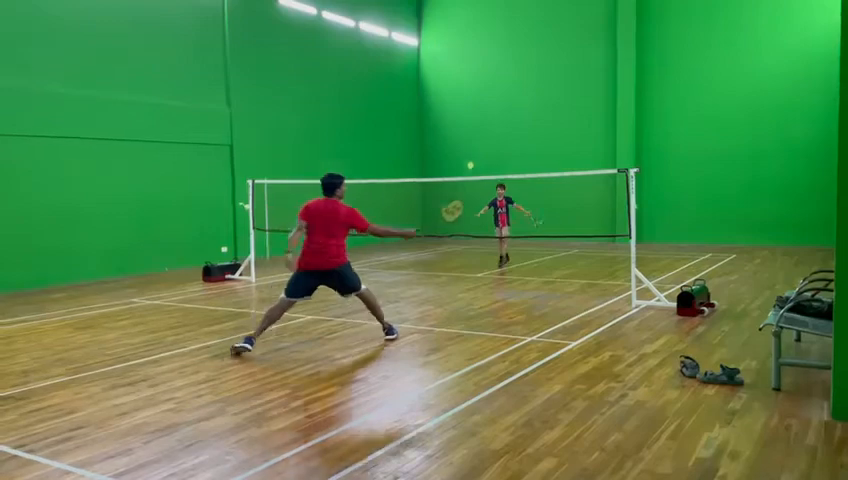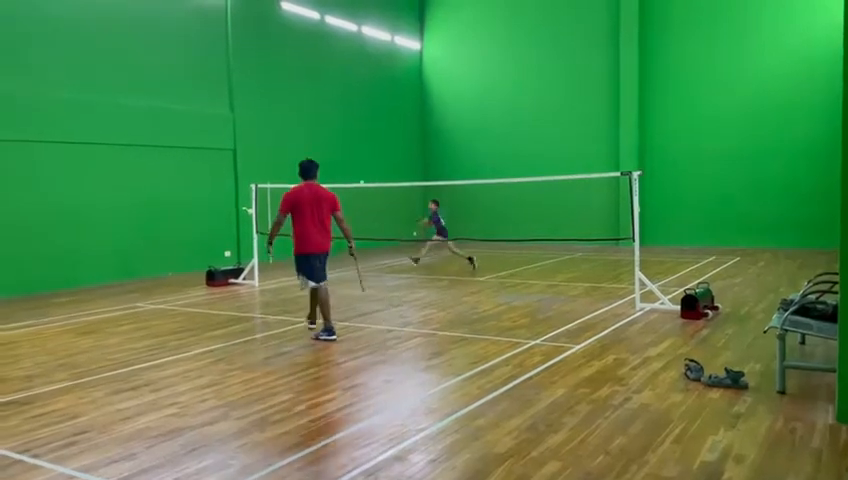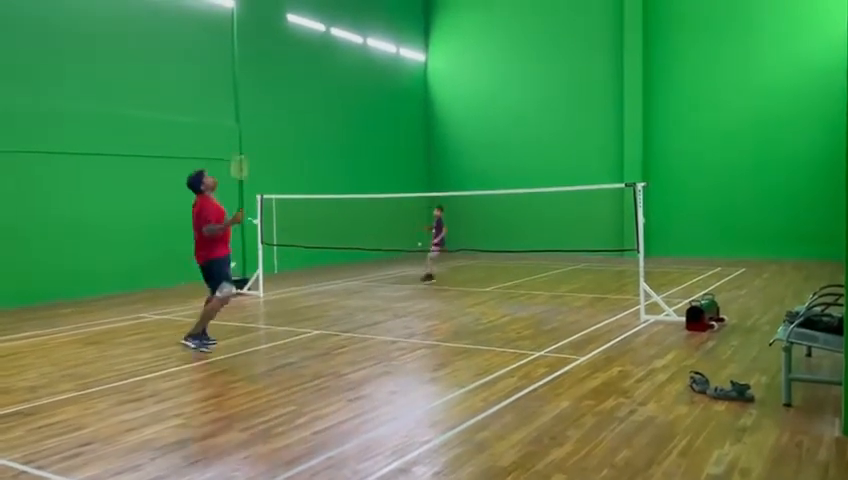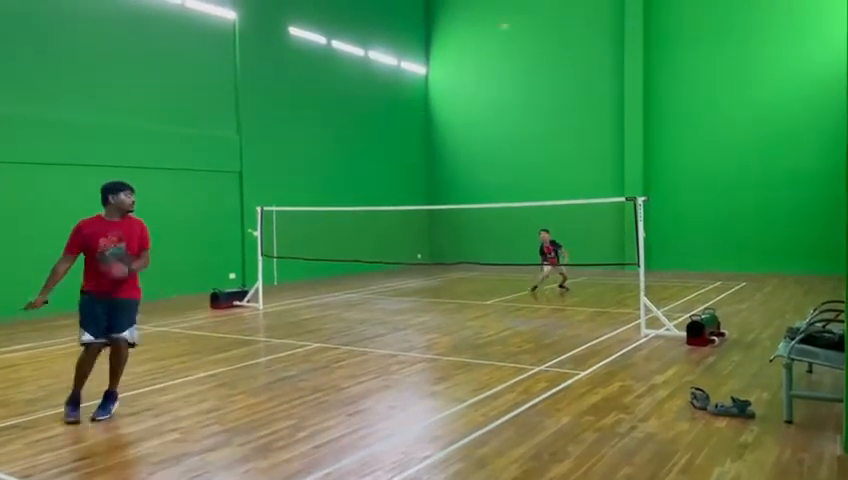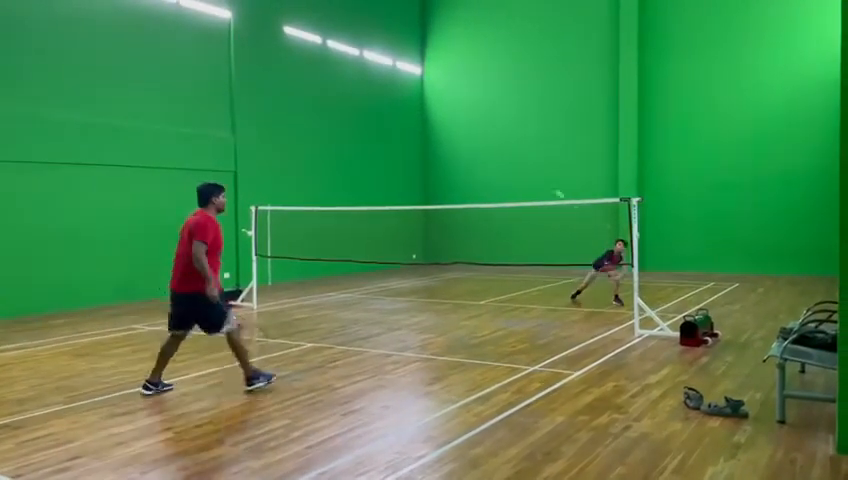
dt=1s
person 1, frame 1
left shoulder: (309, 207)
right shoulder: (348, 212)
left elbow: (299, 230)
right elbow: (374, 230)
left wrist: (289, 253)
right wrist: (403, 233)
left hip: (308, 266)
right hip: (336, 265)
left knee: (285, 302)
right knee: (363, 292)
left ankle: (250, 339)
right ankle: (387, 328)
person 1, frame 2
left shoulder: (292, 195)
right shoulder: (329, 195)
left elbow: (279, 221)
right elbow: (341, 221)
left wrist: (270, 242)
right wrist: (351, 242)
left hip: (304, 248)
right hip: (323, 247)
left knee: (318, 285)
right knee: (318, 283)
left ankle: (329, 328)
right ankle: (312, 318)
person 1, frame 3
left shoulder: (201, 202)
right shoulder: (208, 204)
left elbow: (201, 229)
right elbow: (207, 232)
right wrist: (231, 222)
left hip: (206, 256)
right hip: (216, 256)
left knee: (217, 295)
right knee: (222, 296)
left ankle: (200, 333)
right ankle: (193, 335)
person 1, frame 4
left shoulder: (138, 226)
right shoulder: (85, 227)
left elbow: (145, 259)
right elbow: (65, 262)
left wrist: (126, 269)
right wrist: (43, 294)
left hip: (126, 296)
right hip: (94, 295)
left knee: (121, 342)
right knee: (93, 346)
left ankle: (111, 396)
right ankle: (73, 400)
person 1, frame 5
left shoulder: (197, 219)
right shoulder: (206, 222)
right elbow: (197, 254)
right wrist: (210, 282)
left hip: (181, 288)
right hip: (199, 289)
left knee: (178, 334)
right knee: (232, 329)
left ankle: (153, 381)
right ankle: (251, 376)
